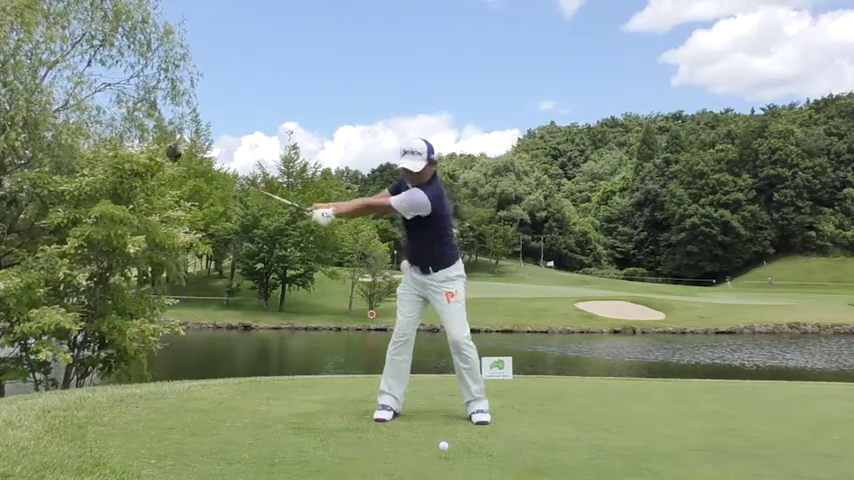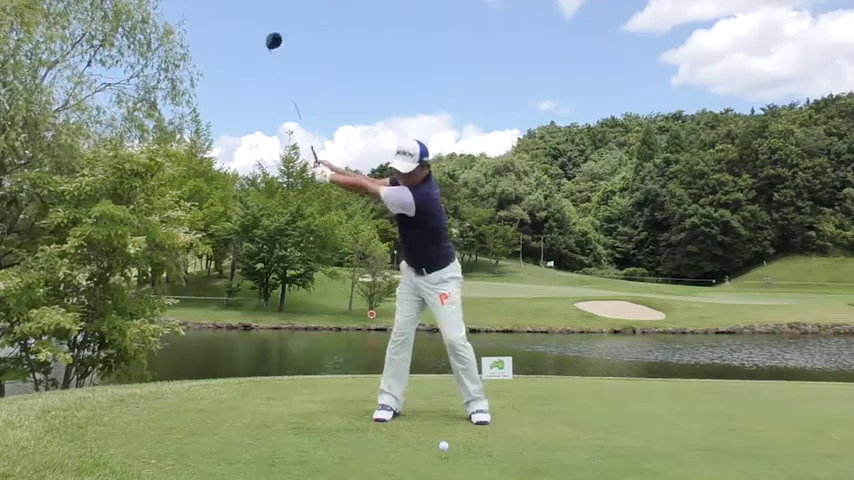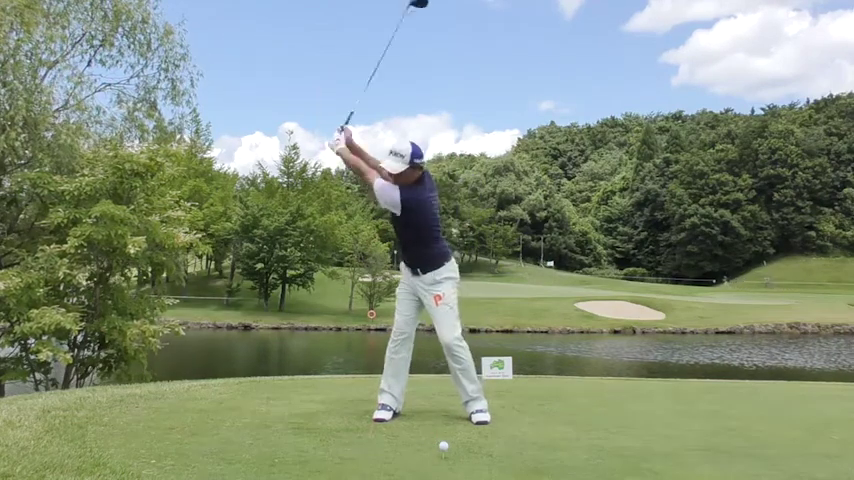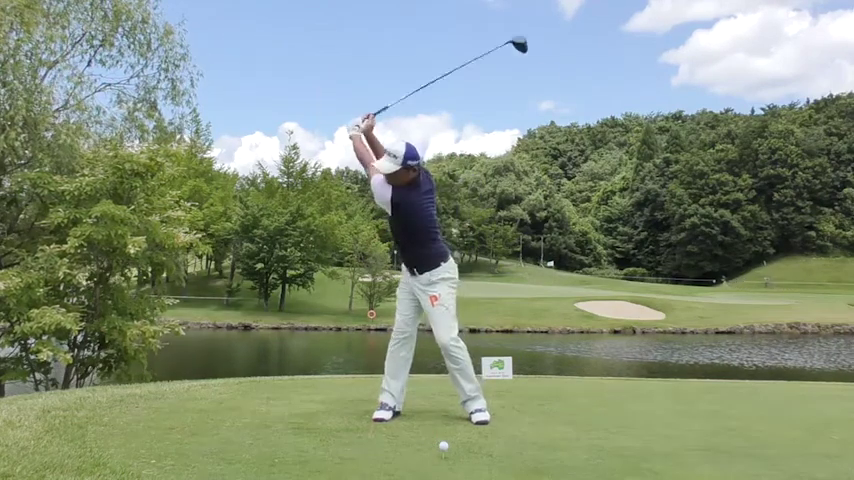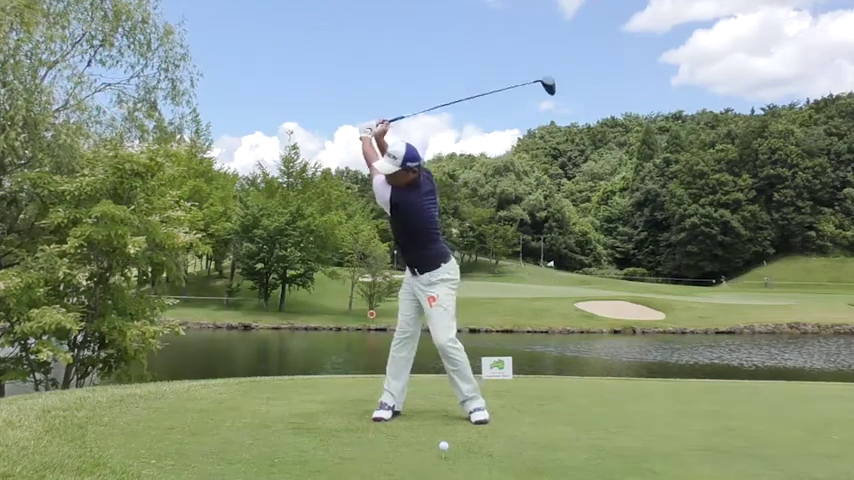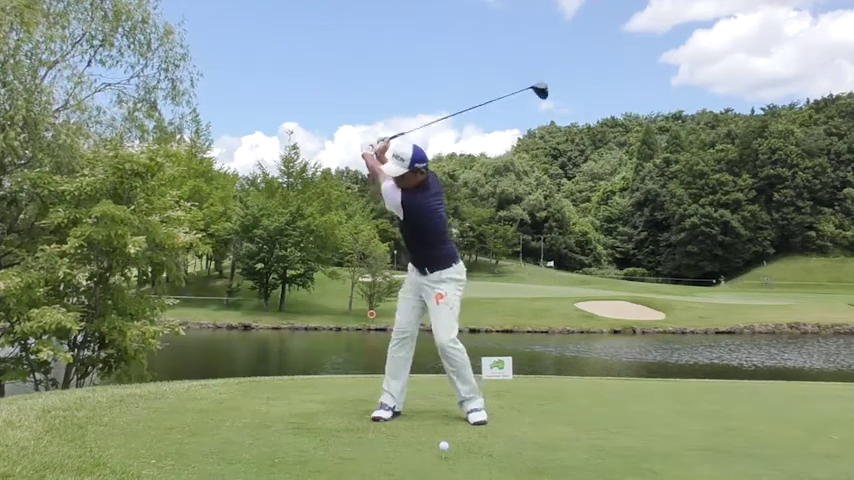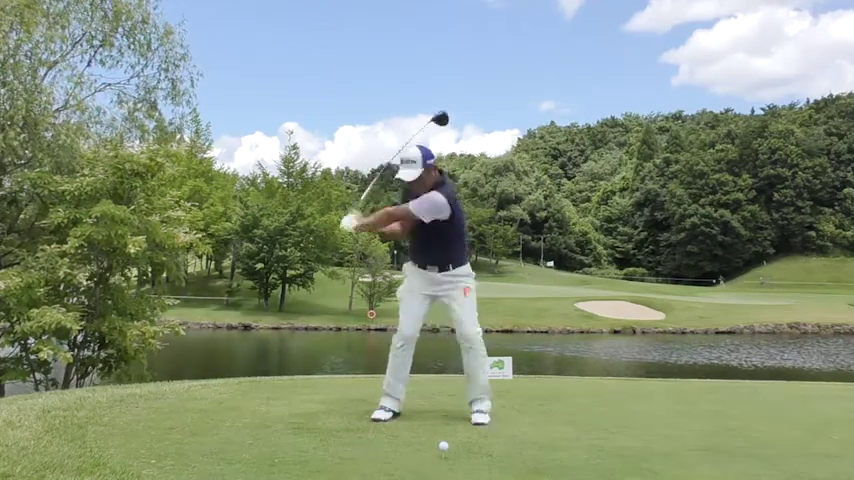
dt=0.1s
person 1, frame 1
left shoulder: (424, 196)
right shoulder: (411, 182)
left elbow: (374, 205)
right elbow: (375, 201)
left wrist: (334, 212)
right wrist: (334, 206)
left hip: (444, 275)
right hip: (414, 272)
left knee: (458, 337)
right knee: (402, 335)
left ankle: (477, 403)
right ankle: (389, 401)
person 1, frame 2
left shoulder: (413, 196)
right shoulder: (407, 181)
left elbow: (369, 189)
right elbow: (374, 183)
left wrist: (330, 176)
right wrist: (335, 170)
left hip: (440, 276)
right hip: (412, 272)
left knee: (454, 338)
right knee: (401, 335)
left ankle: (477, 403)
right ankle: (389, 401)
person 1, frame 3
left shoulder: (401, 196)
right shoulder: (420, 177)
left elbow: (366, 171)
right elbow: (377, 169)
left wrist: (340, 150)
right wrist: (349, 146)
left hip: (436, 276)
right hip: (411, 272)
left knee: (450, 338)
right knee: (400, 335)
left ankle: (475, 403)
right ankle: (389, 401)
person 1, frame 4
left shoulder: (391, 195)
right shoulder: (421, 176)
left elbow: (370, 164)
right elbow: (383, 164)
left wrist: (357, 137)
right wrist: (369, 135)
left hip: (436, 275)
right hip: (412, 272)
left knee: (447, 338)
right knee: (401, 334)
left ankle: (475, 402)
right ankle: (391, 400)
person 1, frame 5
left shoulder: (393, 195)
right shoulder: (422, 177)
left elbow: (372, 163)
right elbow: (382, 166)
left wrist: (366, 138)
right wrist: (380, 138)
left hip: (437, 275)
right hip: (414, 272)
left knee: (444, 339)
right knee: (404, 333)
left ankle: (474, 401)
right ankle: (391, 400)
person 1, frame 6
left shoulder: (403, 199)
right shoulder: (430, 180)
left elbow: (377, 173)
right elbow: (387, 173)
left wrist: (370, 156)
right wrist: (381, 154)
left hip: (444, 275)
right hip: (418, 273)
left knee: (445, 340)
right knee: (402, 333)
left ankle: (472, 402)
right ankle: (391, 401)
person 1, frame 7
left shoulder: (439, 197)
right shoulder: (421, 190)
left elbow: (395, 214)
right elbow: (403, 226)
left wrist: (361, 224)
right wrist: (374, 226)
left hip: (456, 274)
right hip: (421, 272)
left knee: (470, 336)
right knee: (406, 334)
left ankle: (479, 403)
right ankle: (390, 401)
